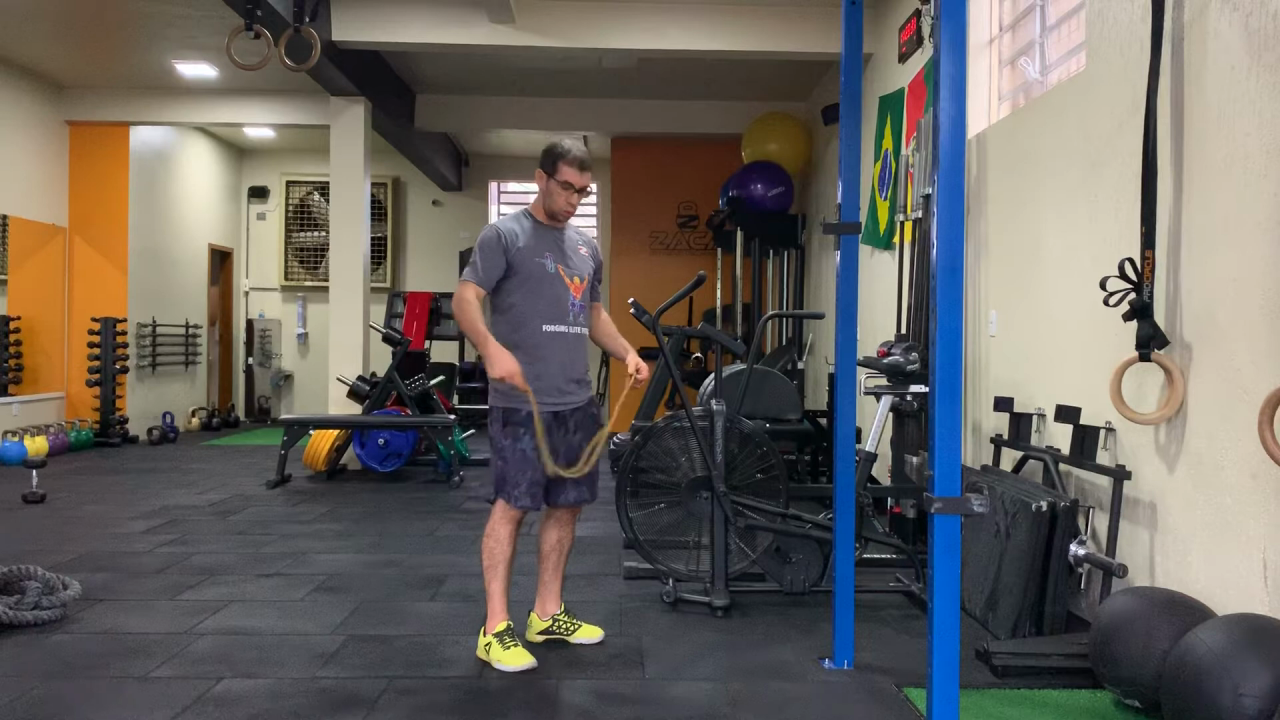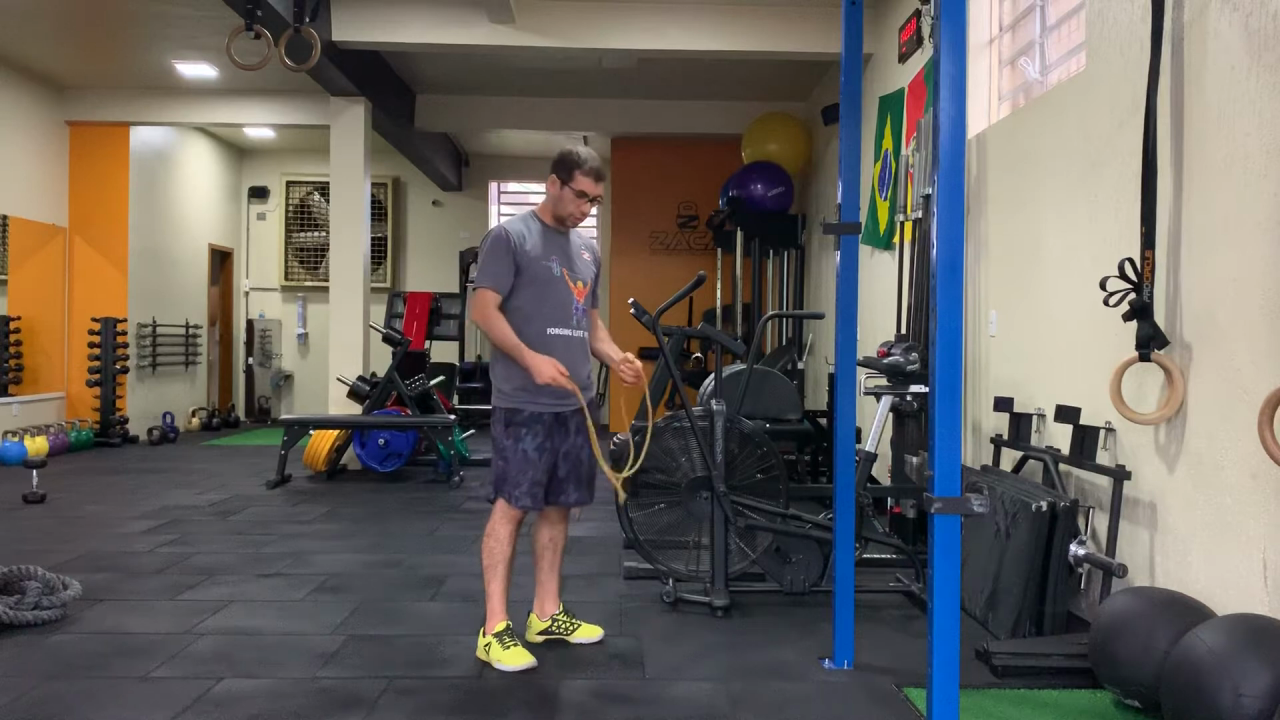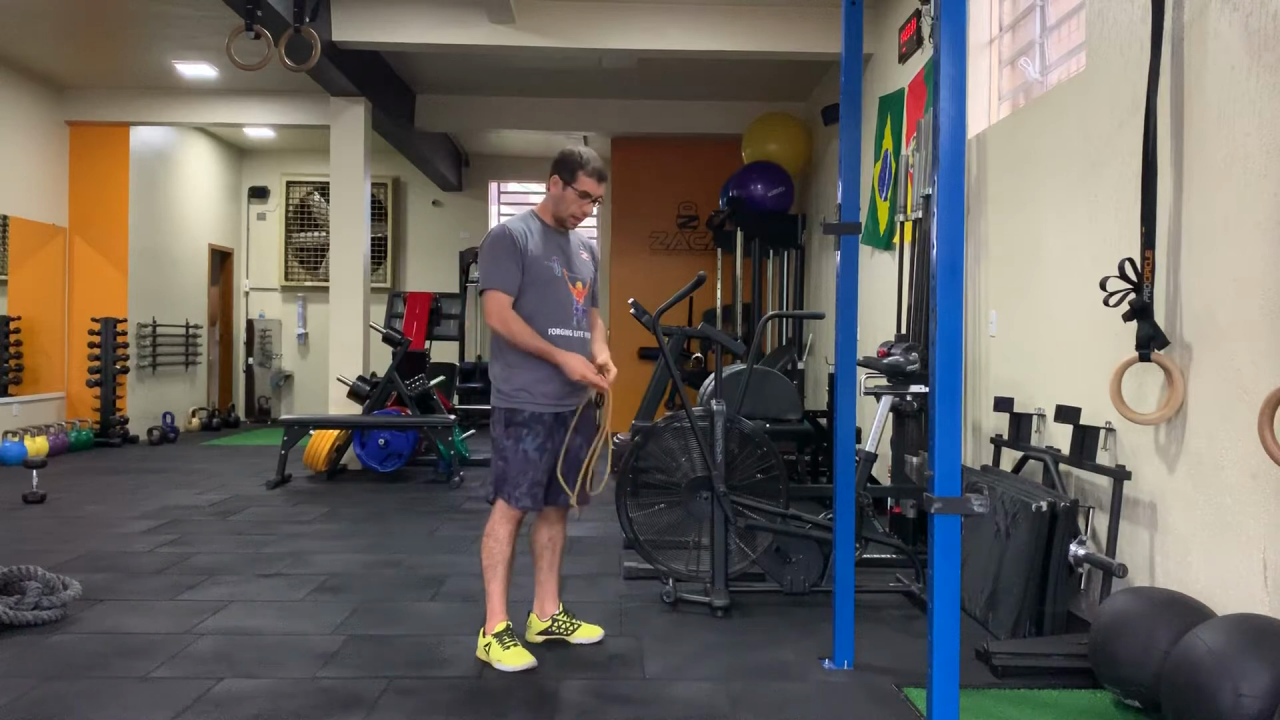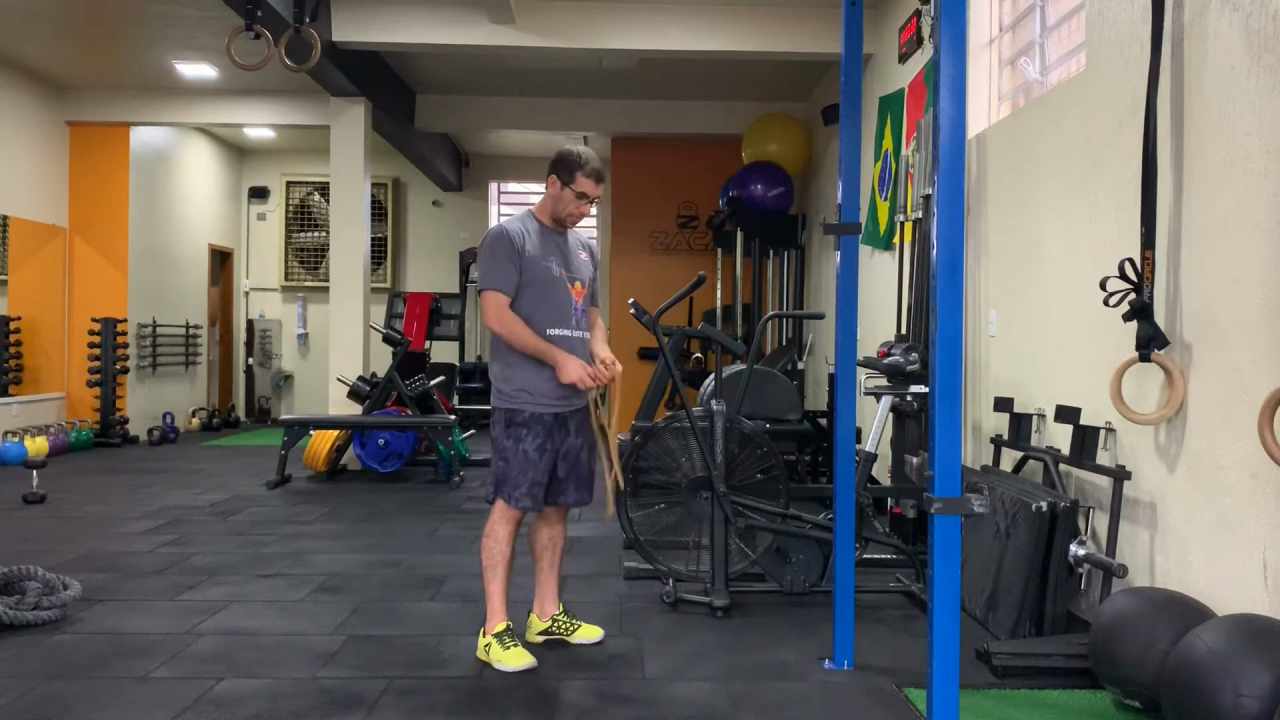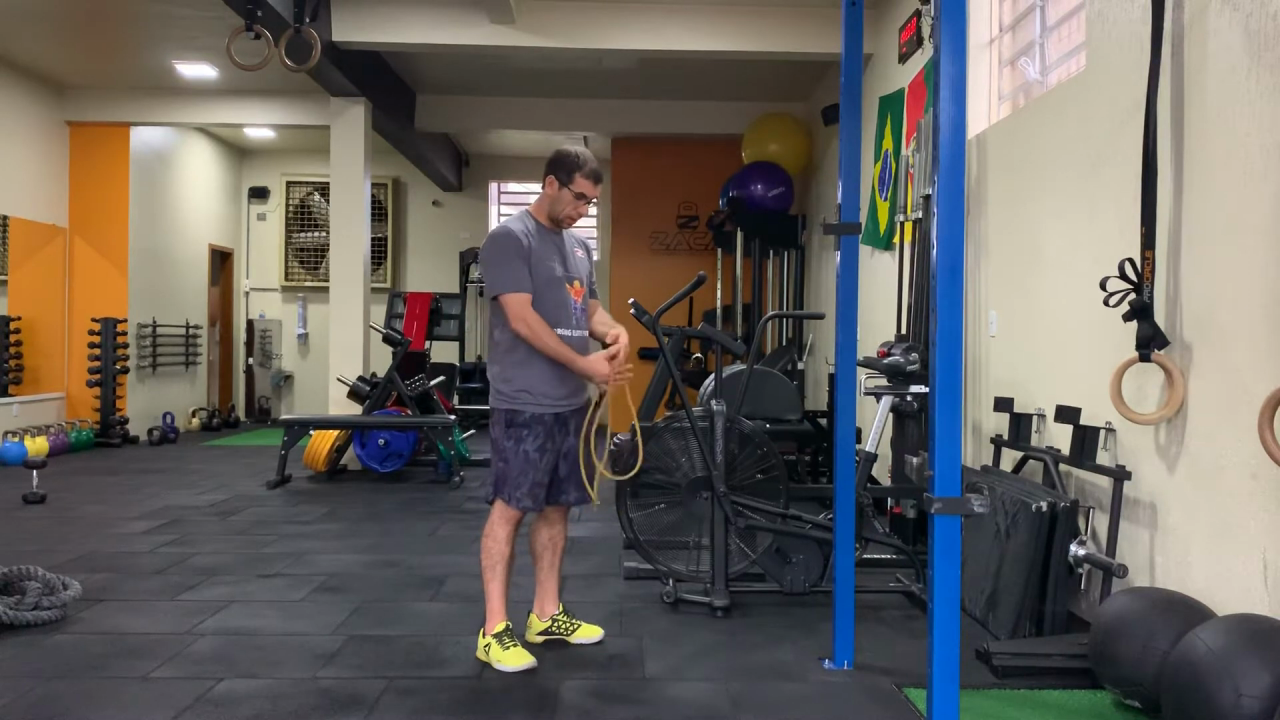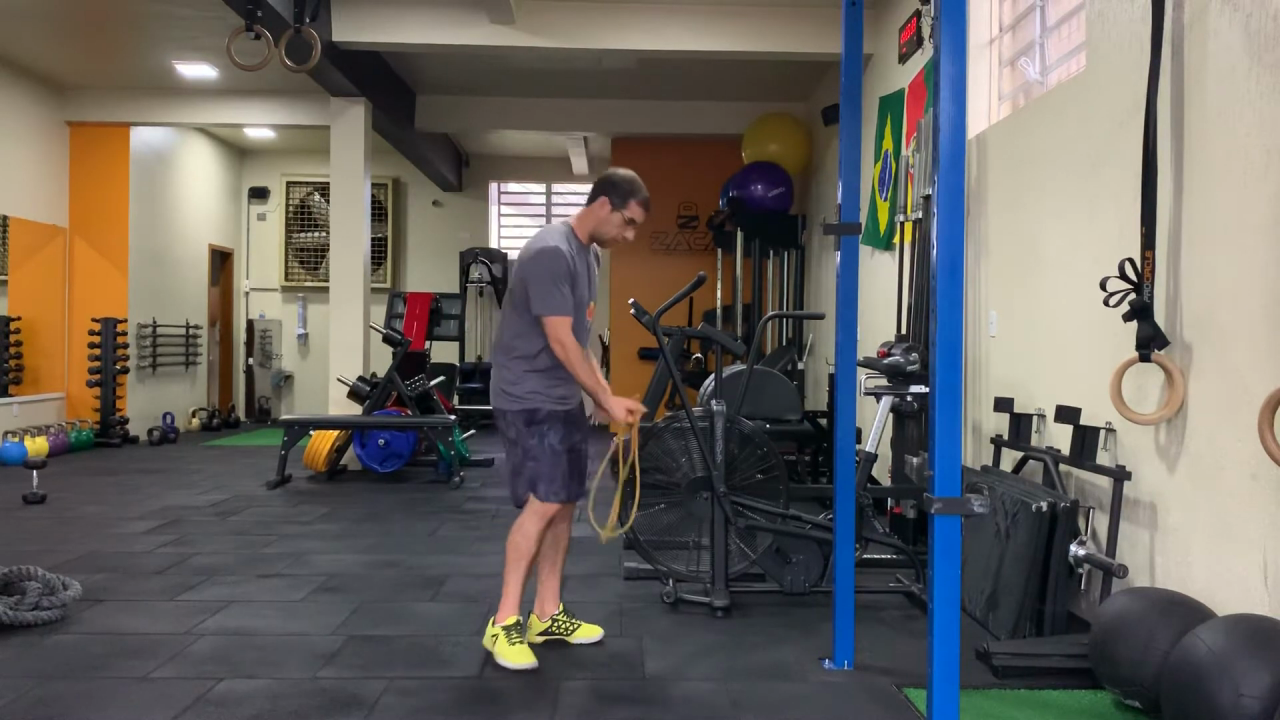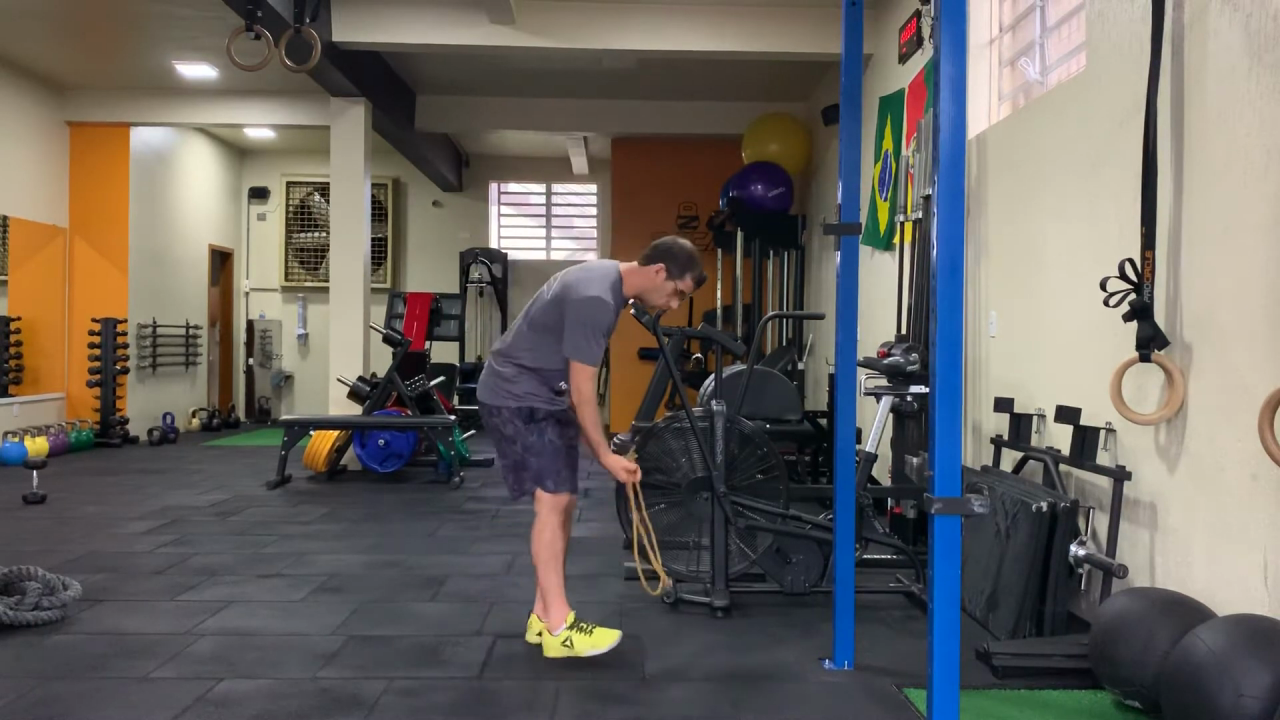
dt=0.4s
person 1, frame 1
left shoulder: (586, 246)
right shoulder: (504, 235)
right elbow: (465, 298)
left wrist: (627, 352)
right wrist: (491, 347)
left hip: (577, 402)
right hip: (524, 402)
left knee: (566, 507)
right knee: (511, 507)
left ankle: (548, 614)
right ankle: (495, 628)
person 1, frame 2
left shoulder: (587, 249)
right shoulder: (509, 237)
right elbow: (484, 308)
left wrist: (614, 356)
right wrist: (529, 357)
left hip: (575, 404)
right hip: (524, 403)
left knee: (558, 508)
right knee: (511, 507)
left ankle: (546, 614)
right ankle: (494, 629)
person 1, frame 3
left shoulder: (586, 248)
right shoulder: (510, 237)
right elbow: (498, 313)
left wrist: (600, 354)
right wrist: (560, 357)
left hip: (573, 403)
right hip: (525, 403)
left knee: (556, 507)
right knee: (511, 507)
left ankle: (546, 614)
right ankle: (495, 628)
person 1, frame 4
left shoulder: (584, 248)
right shoulder: (508, 237)
right elbow: (496, 315)
left wrist: (601, 352)
right wrist: (558, 359)
left hip: (573, 405)
right hip: (525, 404)
left knee: (556, 508)
right knee: (511, 508)
left ankle: (547, 615)
right ankle: (494, 629)
person 1, frame 5
left shoulder: (578, 246)
right shoulder: (509, 237)
left elbow: (588, 306)
right elbow: (520, 318)
left wrist: (610, 328)
right wrist: (583, 363)
left hip: (571, 403)
right hip: (523, 404)
left knee: (556, 508)
right knee: (510, 509)
left ankle: (546, 614)
right ankle: (494, 630)
person 1, frame 6
left shoulder: (587, 253)
right shoulder: (551, 252)
right elbow: (560, 341)
left wrist: (601, 388)
right wrist: (606, 399)
left hip: (562, 399)
right hip: (529, 400)
left knee: (564, 505)
right knee: (543, 504)
left ankle: (547, 614)
right ankle: (504, 622)
person 1, frame 7
left shoulder: (612, 281)
right shoulder: (595, 298)
right elbow: (583, 387)
right wrist: (605, 456)
left hip: (543, 395)
right hip: (515, 396)
left knee: (561, 502)
right knee: (553, 499)
left ankle: (545, 615)
right ankle: (558, 626)
